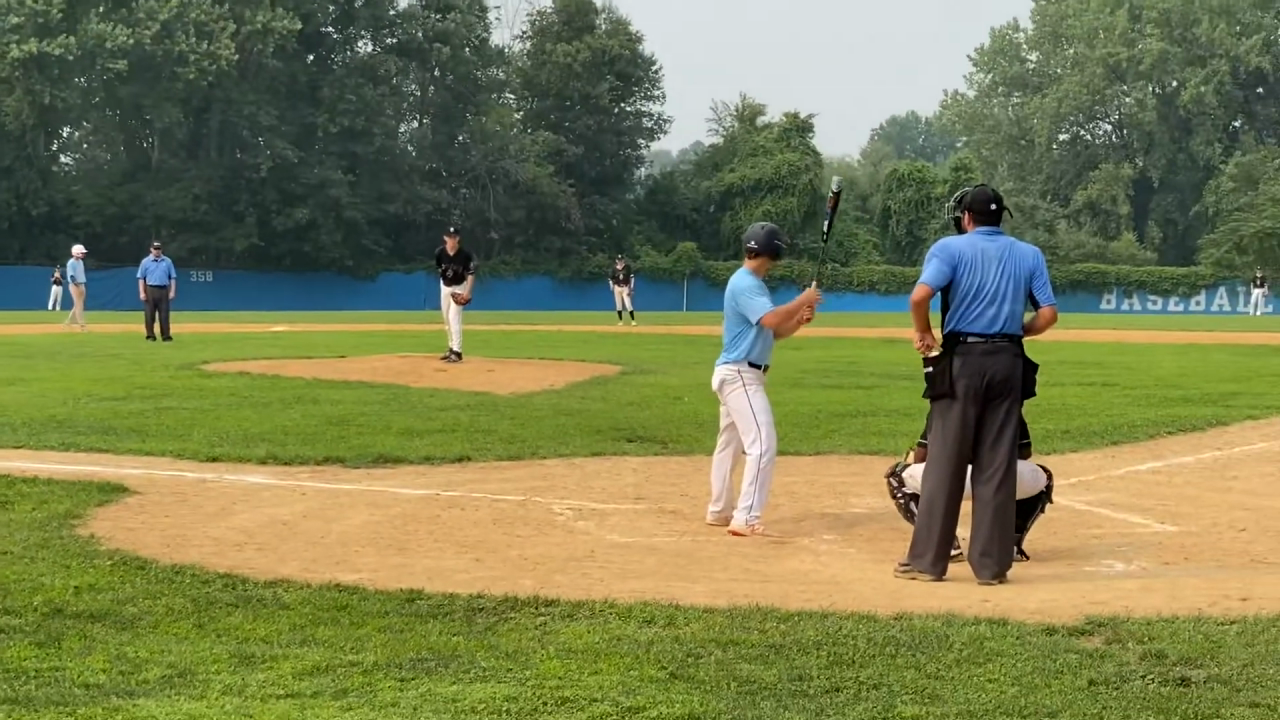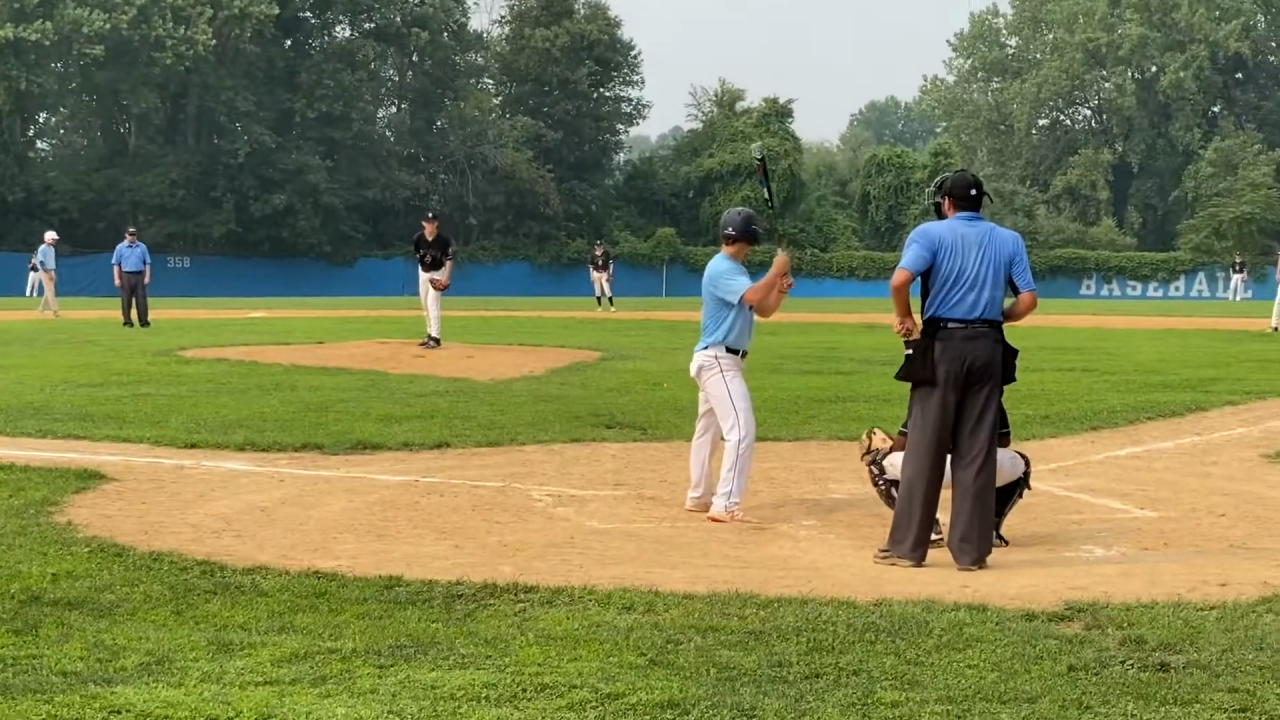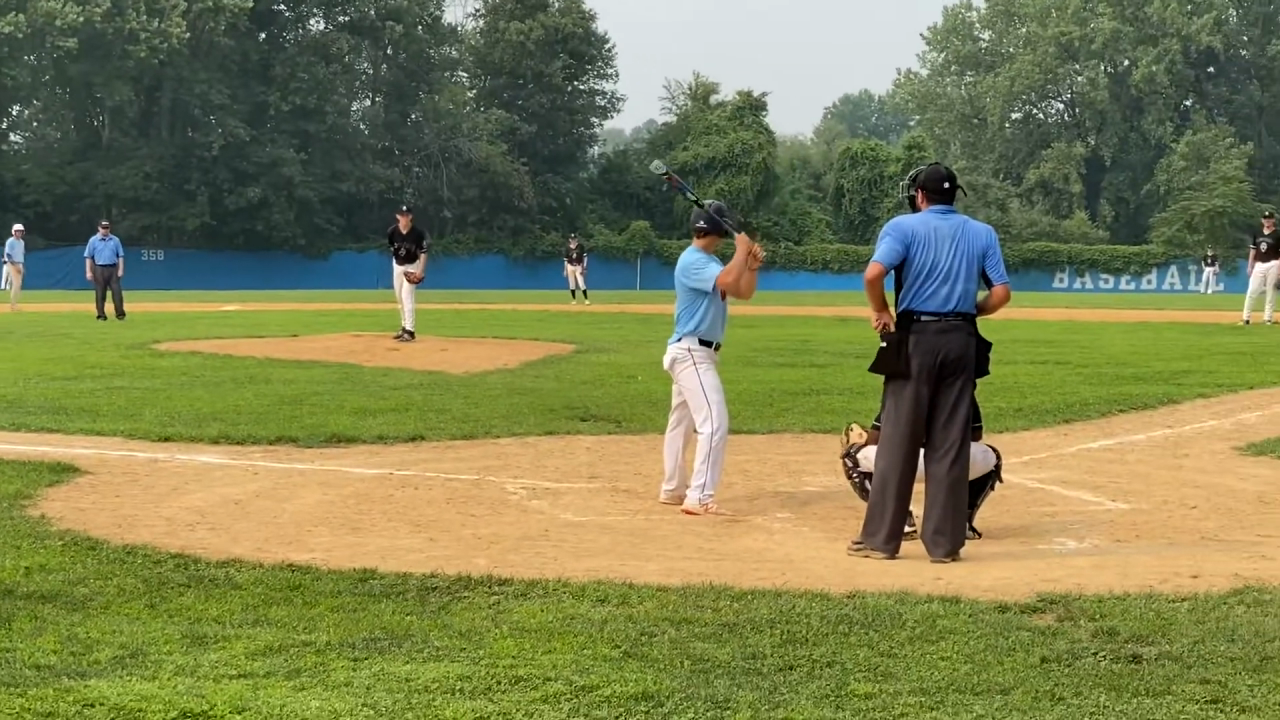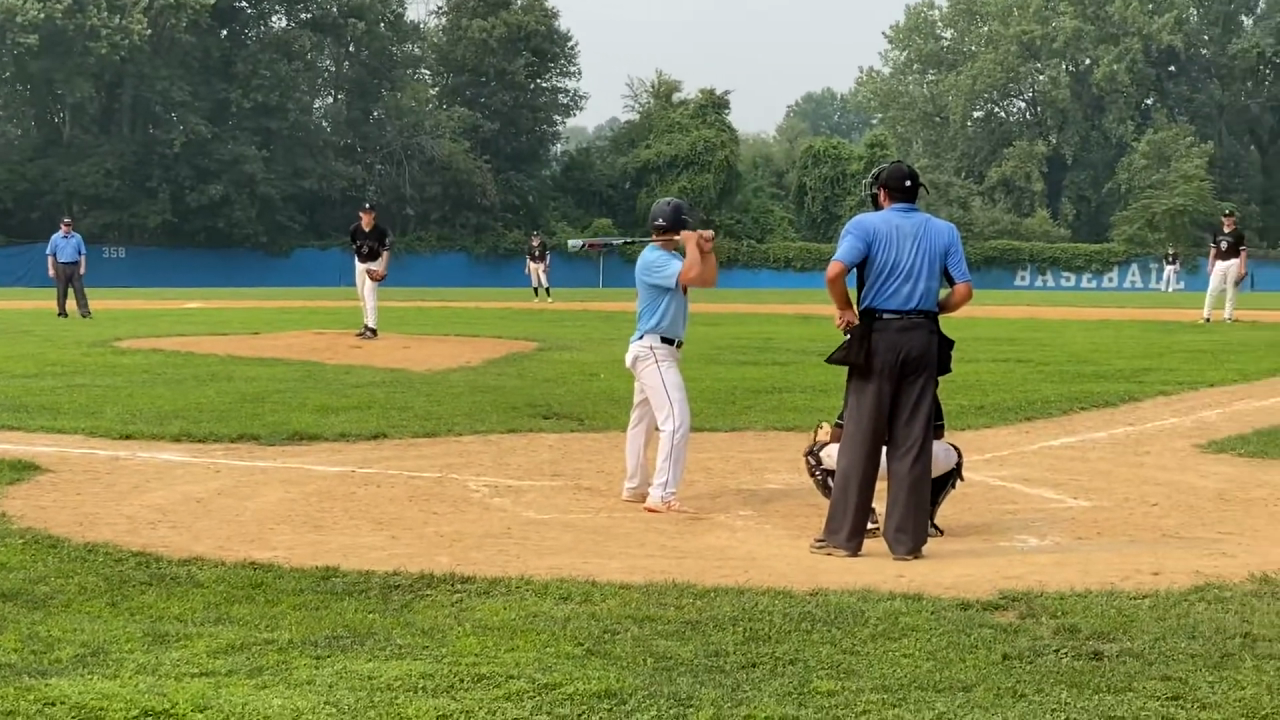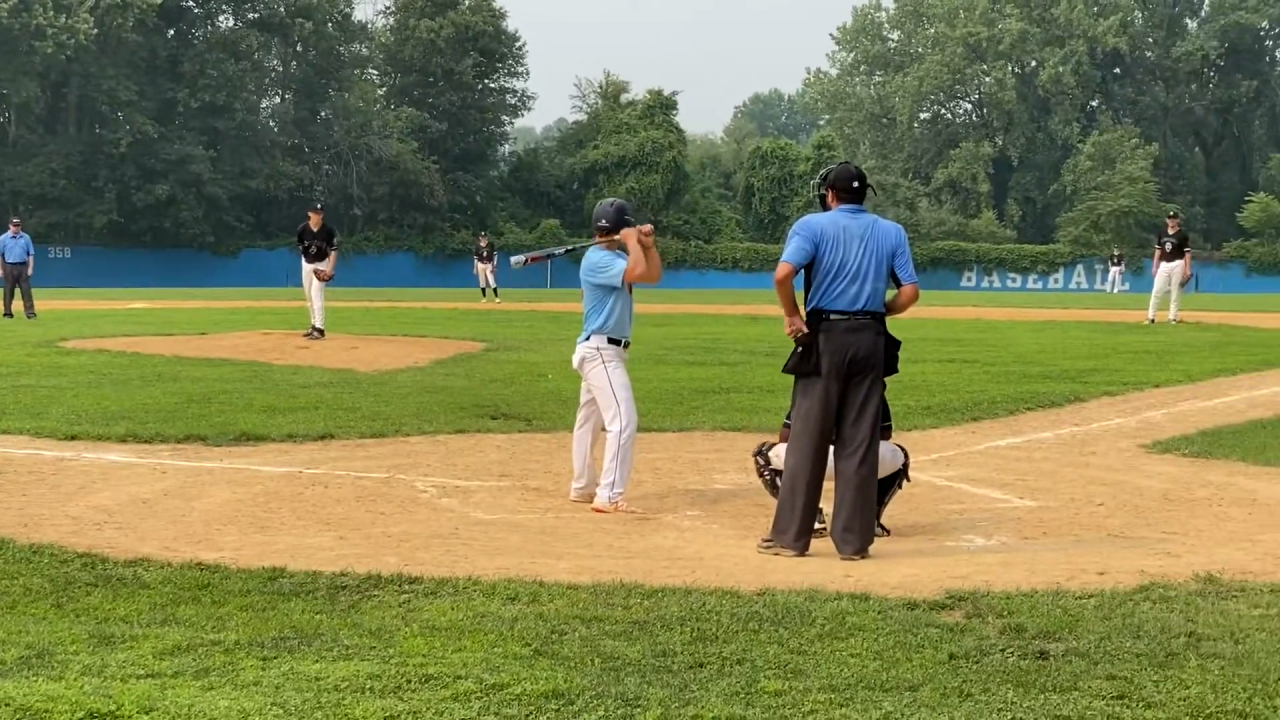
dt=0.2s
person 1, frame 1
left shoulder: (950, 247)
right shoulder: (1030, 254)
left elbow: (920, 296)
right elbow: (1048, 314)
left wrist: (923, 332)
left hip: (963, 359)
right hip: (1008, 362)
left knee: (945, 461)
right knee: (998, 465)
left ankle: (927, 560)
right ankle: (992, 563)
person 1, frame 2
left shoulder: (930, 232)
right shoulder: (1010, 240)
left elbow: (899, 280)
right elbow: (1028, 300)
left wrist: (904, 316)
left hip: (941, 345)
right hip: (987, 347)
left knee: (925, 446)
right knee: (978, 450)
left ankle: (907, 546)
right ankle: (971, 550)
person 1, frame 3
left shoulder: (903, 226)
right shoulder: (983, 233)
left elbow: (873, 273)
right elbow: (1001, 292)
left wrist: (880, 310)
left hip: (915, 338)
right hip: (961, 340)
left knee: (898, 439)
right knee: (951, 443)
left ankle: (880, 538)
right ankle: (944, 542)
person 1, frame 4
left shoulder: (865, 224)
right shoulder: (945, 231)
left elbow: (834, 272)
right elbow: (963, 291)
left wrist: (845, 309)
left hip: (878, 336)
right hip: (922, 338)
left knee: (861, 437)
right knee: (913, 441)
left ankle: (842, 536)
right ankle: (906, 540)
person 1, frame 5
left shoulder: (812, 225)
right shoulder: (893, 232)
left elbow: (783, 274)
right elbow: (910, 292)
left wrist: (791, 315)
left hip: (826, 336)
right hip: (870, 339)
left knee: (808, 438)
right knee: (860, 441)
left ankle: (790, 535)
right ankle: (854, 539)
person 2, frame 1
left shoulder: (754, 283)
right shoulder: (744, 283)
left elbow: (776, 331)
right elbow: (772, 320)
left wrist: (800, 318)
right wrist: (802, 299)
left hip: (737, 374)
right hip: (740, 374)
left knee: (729, 444)
right knee: (762, 445)
left ankle: (719, 510)
right ankle: (745, 519)
person 2, frame 2
left shoulder: (736, 269)
right shoulder: (722, 268)
left elbow: (764, 309)
right elbow: (754, 296)
left wrist: (779, 288)
right wrist: (776, 268)
left hip: (717, 360)
right hip: (719, 360)
left knee: (708, 429)
right knee: (741, 431)
left ankle: (699, 497)
right ankle: (725, 506)
person 2, frame 3
left shoulder: (709, 261)
right shoulder: (693, 261)
left elbow: (744, 292)
right elbow: (728, 280)
left wrist: (752, 265)
right wrist: (741, 248)
left hip: (692, 352)
right hip: (692, 352)
left knee: (681, 422)
right knee: (714, 423)
left ankle: (673, 489)
right ankle: (699, 498)
person 2, frame 4
left shoulder: (671, 256)
right shoulder: (653, 258)
left elbow: (708, 280)
right elbow: (692, 276)
left wrist: (706, 249)
right wrist: (691, 245)
left hip: (654, 350)
right hip: (654, 350)
left knee: (643, 420)
right knee: (676, 421)
left ankle: (635, 487)
right ankle: (661, 496)
person 2, frame 5
left shoulder: (616, 257)
right shoulder: (597, 260)
left elbow: (653, 275)
right elbow: (638, 272)
left wrist: (647, 244)
right wrist: (633, 242)
left hip: (602, 350)
right hip: (601, 350)
left knee: (589, 420)
right knee: (624, 421)
left ankle: (583, 487)
right ankle: (609, 497)
